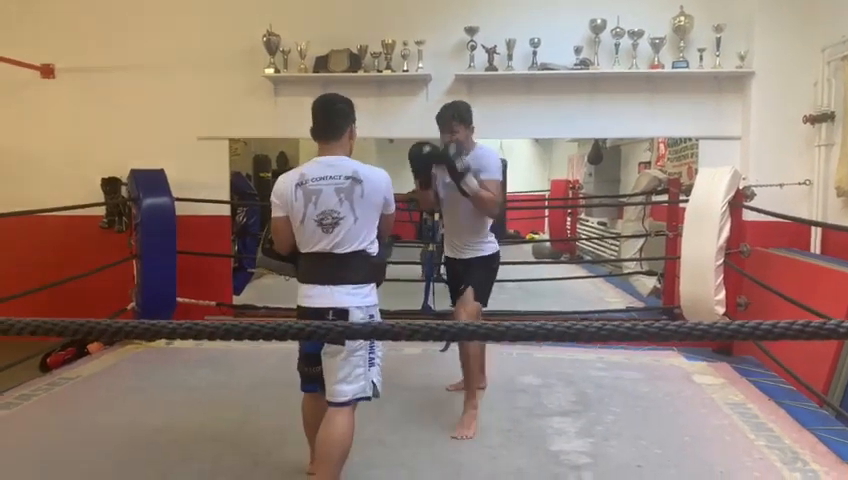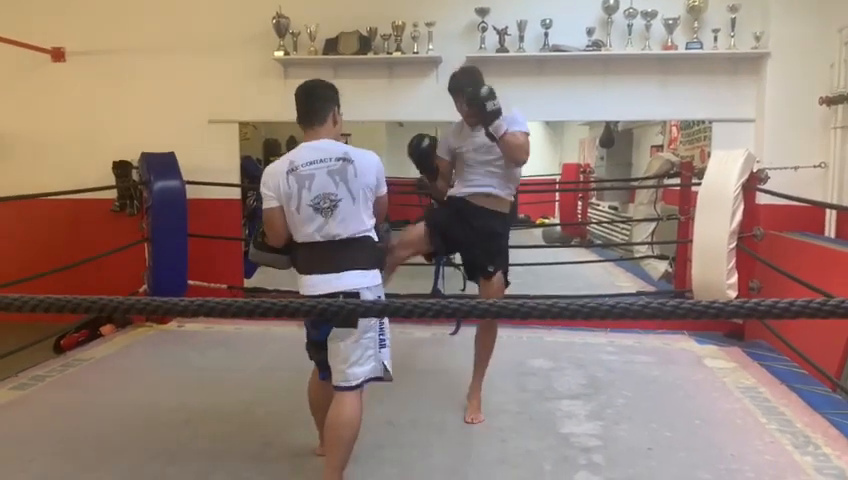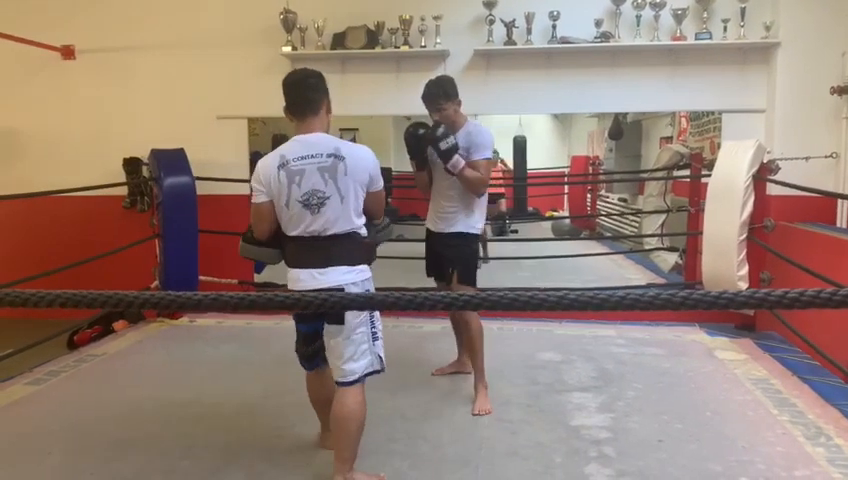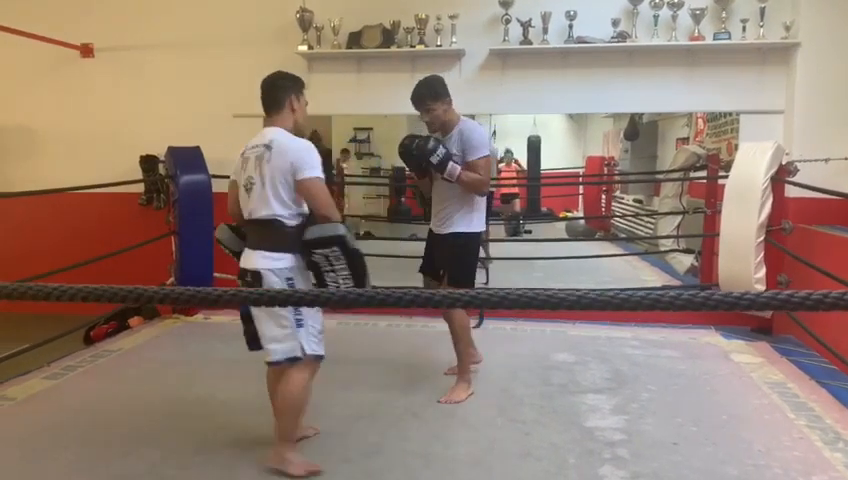
dt=0.5s
person 1, frame 1
left shoulder: (287, 183)
right shoulder: (377, 179)
left elbow: (283, 246)
left hip: (310, 297)
right hip: (355, 300)
left knee: (315, 388)
right knee: (343, 400)
person 1, frame 2
left shoulder: (276, 172)
right shoulder: (366, 161)
left elbow: (276, 238)
left hip: (313, 283)
right hip: (359, 281)
left knee: (324, 370)
right knee: (350, 384)
left ankle: (326, 441)
person 1, frame 3
left shoulder: (268, 165)
right shoulder: (360, 156)
left elbow: (262, 231)
right elbow: (377, 213)
left hip: (302, 278)
right hip: (348, 277)
left knee: (316, 364)
right knee: (350, 378)
left ankle: (329, 432)
person 1, frame 4
left shoulder: (249, 151)
right shoulder: (298, 147)
left elbow: (235, 209)
right elbow: (325, 210)
left hip: (259, 259)
right hip: (282, 264)
left knee: (285, 356)
right knee: (302, 359)
left ankle: (287, 427)
person 2, frame 1
left shoulder: (486, 157)
right shoulder: (441, 161)
left elbow: (492, 207)
right elbow: (430, 206)
left wrist: (463, 178)
right wrist: (421, 176)
left hip: (480, 255)
right hip: (454, 254)
left knee: (465, 321)
right knee: (467, 319)
left ankle: (471, 408)
right ankle: (477, 376)
person 2, frame 2
left shoulder: (511, 119)
right shoulder: (452, 136)
left elbow: (519, 156)
right elbow: (443, 189)
left wrist: (493, 120)
right wrist: (429, 171)
left hip: (493, 217)
right hip: (459, 206)
right knee: (404, 247)
left ankle: (475, 391)
person 2, frame 3
left shoulder: (478, 134)
right shoulder: (433, 137)
left elbow: (480, 185)
right elbow: (426, 188)
left wrist: (452, 156)
right wrist: (417, 158)
left hip: (463, 231)
right hip: (436, 228)
left ankle: (481, 385)
right ankle: (463, 359)
person 2, frame 4
left shoulder: (472, 132)
right shoulder: (435, 139)
left elbow: (482, 185)
left wrist: (446, 165)
right wrist: (419, 169)
left hip: (463, 230)
right hip: (439, 227)
right knee: (434, 291)
left ankle: (464, 380)
right ankle: (471, 352)
